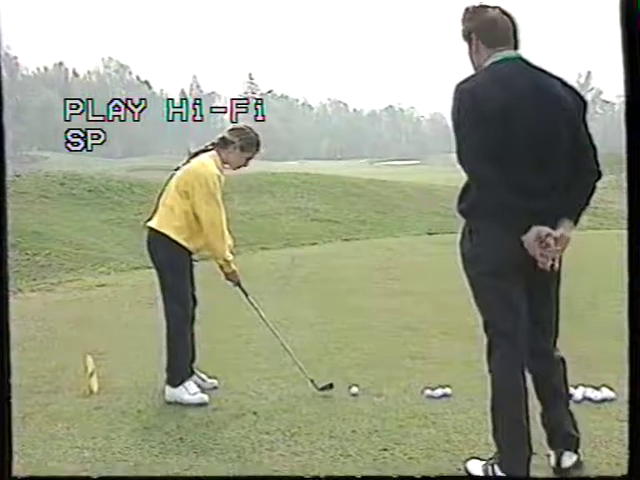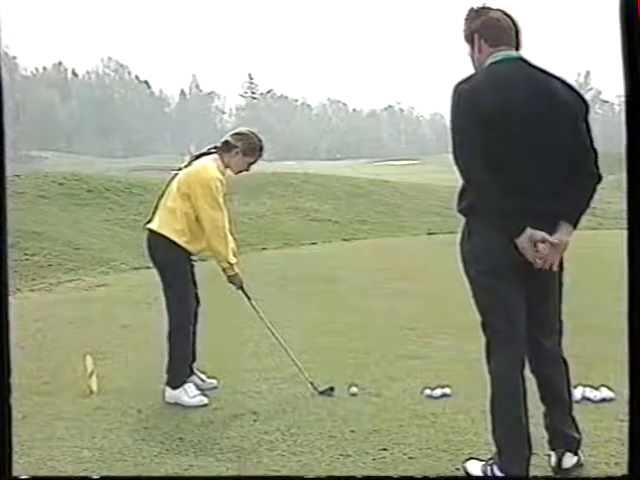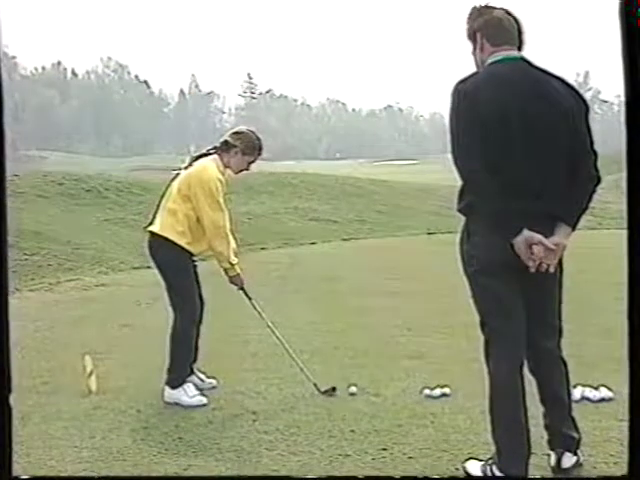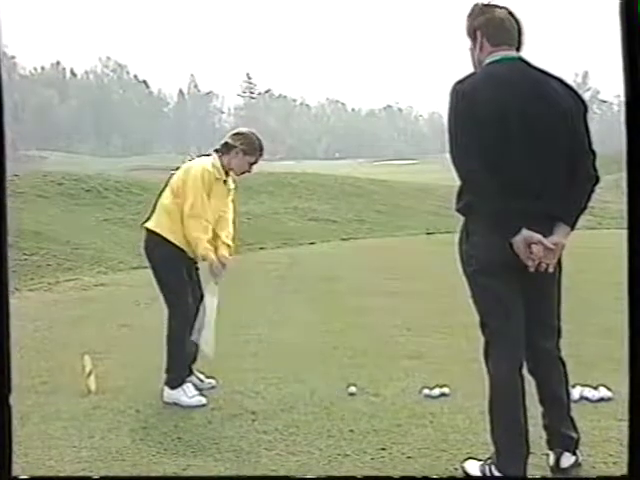
dt=0.5s
person 1, frame 1
left shoulder: (474, 91)
right shoulder: (561, 91)
left elbow: (480, 169)
right elbow: (587, 166)
left wrist: (522, 229)
right wrist: (564, 222)
left hip: (494, 236)
right hip: (547, 235)
left knee: (507, 348)
right knee: (543, 342)
person 1, frame 2
left shoulder: (472, 91)
right shoulder: (563, 92)
left elbow: (474, 171)
right elbow: (587, 169)
left wrist: (517, 231)
right wrist: (563, 227)
left hip: (492, 236)
right hip: (547, 236)
left knee: (506, 348)
right knee: (547, 342)
person 1, frame 3
left shoulder: (472, 91)
right shoulder: (563, 92)
left elbow: (474, 171)
right elbow: (586, 170)
left wrist: (514, 232)
right wrist: (561, 229)
left hip: (491, 236)
right hip: (546, 236)
left knee: (505, 349)
right knee: (546, 343)
person 1, frame 4
left shoulder: (470, 91)
right shoulder: (561, 92)
left elbow: (472, 172)
right elbow: (585, 171)
left wrist: (512, 231)
right wrist: (560, 228)
left hip: (491, 237)
right hip: (545, 235)
left knee: (505, 349)
right knee: (545, 343)
person 2, frame 1
left shoulder: (208, 166)
right shoulder: (206, 171)
left elbow: (215, 219)
right elbow: (211, 224)
left wrist: (227, 256)
right wrist: (227, 264)
left hip: (176, 242)
right hip: (169, 242)
left knee: (187, 308)
right knee: (179, 311)
left ankle: (186, 371)
right ankle: (176, 384)
person 2, frame 2
left shoulder: (211, 169)
right shoulder: (207, 174)
left elbow: (219, 223)
right elbow: (214, 228)
left wrist: (231, 258)
right wrist: (230, 267)
left hip: (175, 242)
right hip: (167, 243)
left knee: (190, 307)
right knee: (182, 312)
left ankle: (186, 371)
right ankle: (175, 385)
person 2, frame 3
left shoulder: (212, 170)
right shoulder: (207, 175)
left elbow: (221, 223)
right elbow: (215, 228)
left wrist: (232, 260)
right wrist: (231, 267)
left hip: (179, 245)
right hip: (170, 244)
left knee: (195, 308)
right knee: (187, 311)
left ankle: (186, 371)
right ankle: (175, 385)
person 2, frame 4
left shoulder: (227, 182)
right shoulder: (201, 170)
left elbow: (224, 220)
right elbow: (194, 217)
left wrist: (223, 254)
right wrist: (206, 254)
left hip: (181, 247)
right hip: (164, 243)
left knee: (193, 307)
right knee: (182, 311)
left ankle: (184, 371)
right ankle: (174, 385)
